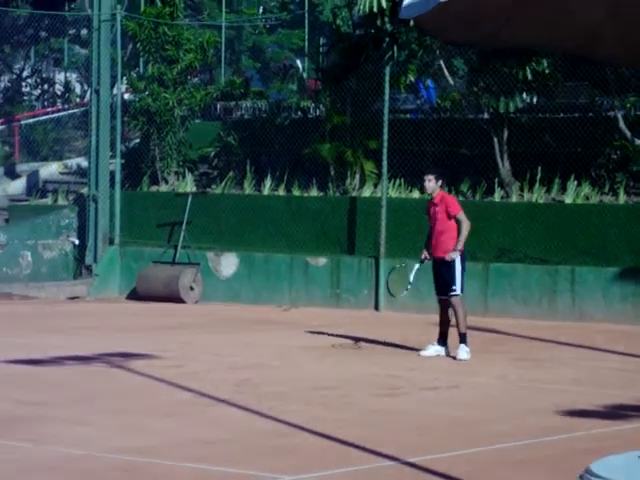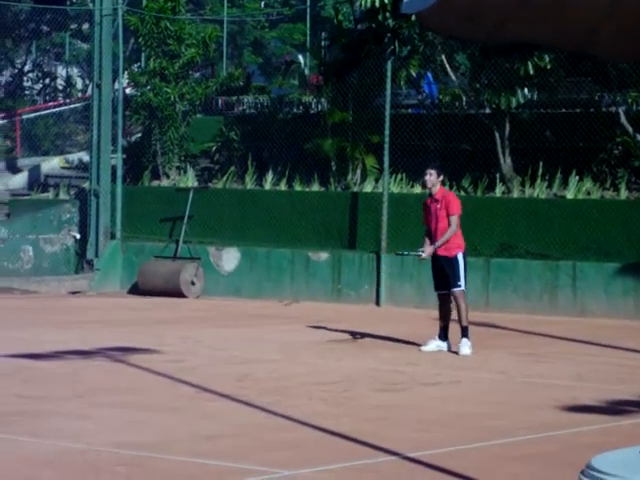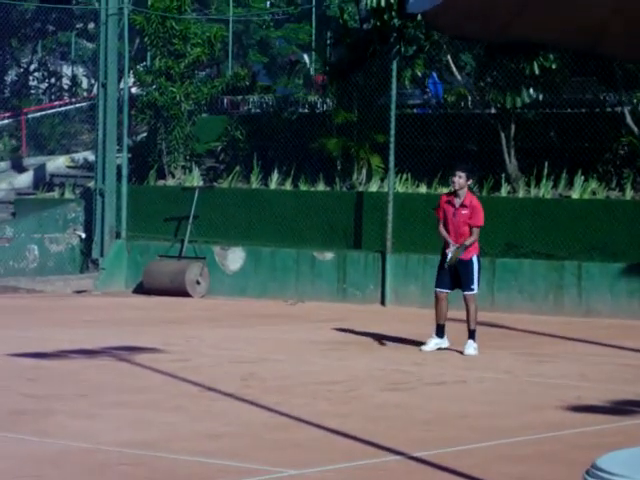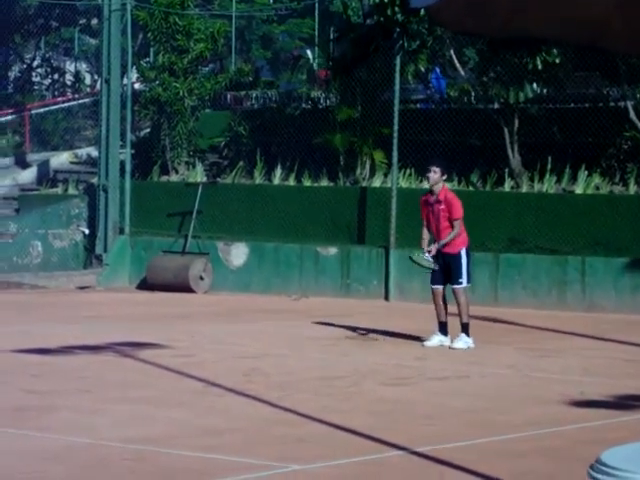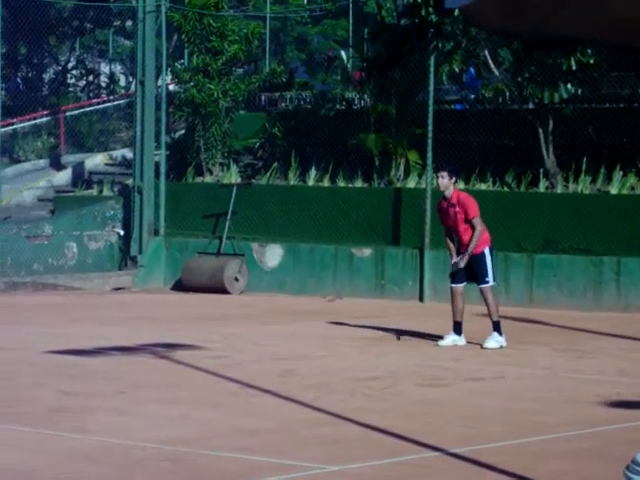
dt=1s
person 1, frame 1
left shoulder: (448, 200)
right shoulder: (430, 204)
left elbow: (465, 223)
left wrist: (457, 249)
right wrist: (426, 248)
left hip: (451, 258)
right hip: (438, 258)
left knee: (455, 298)
right knee: (442, 301)
left ankle: (463, 345)
right ankle: (441, 344)
person 1, frame 2
left shoulder: (450, 198)
right shoulder: (427, 202)
left elbow: (453, 227)
left wrist: (434, 246)
right wrist: (427, 244)
left hip: (453, 252)
right hip: (437, 254)
left knee: (458, 293)
right knee: (442, 296)
left ankle: (465, 339)
right ankle: (442, 339)
person 1, frame 3
left shoulder: (474, 205)
right shoulder: (444, 200)
left elbow: (475, 236)
right elbow: (440, 226)
left wrist: (460, 247)
right wrist: (451, 242)
left hip: (468, 256)
right hip: (448, 253)
left knee: (469, 297)
right knee: (440, 294)
left ankle: (471, 341)
right ankle: (440, 337)
person 1, frame 4
left shoulder: (451, 199)
right shoulder: (425, 199)
left elbow: (457, 229)
left wrist: (437, 245)
right wrist: (425, 246)
left hip: (457, 249)
right hip: (438, 250)
left knee: (458, 290)
right knee: (436, 290)
left ankle: (465, 336)
right ankle: (442, 334)
person 1, frame 5
left shoulder: (466, 200)
right shoulder: (441, 205)
left elbow: (479, 228)
left wrist: (468, 254)
right wrist: (453, 254)
left hip: (480, 248)
right hip: (461, 252)
left knee: (485, 289)
right knee: (456, 289)
left ankle: (498, 334)
right ankle: (457, 334)
